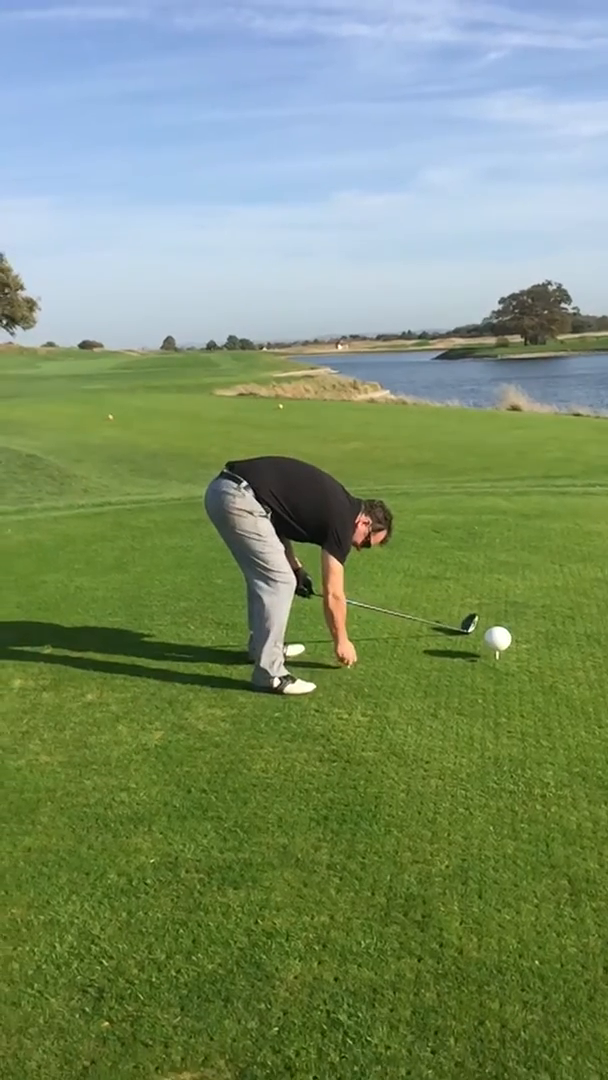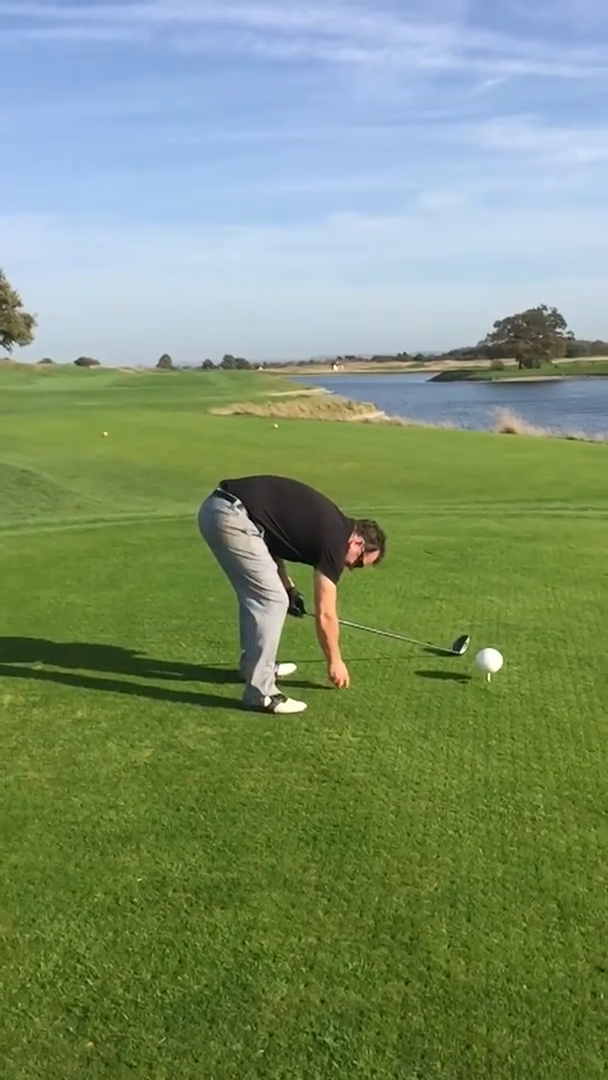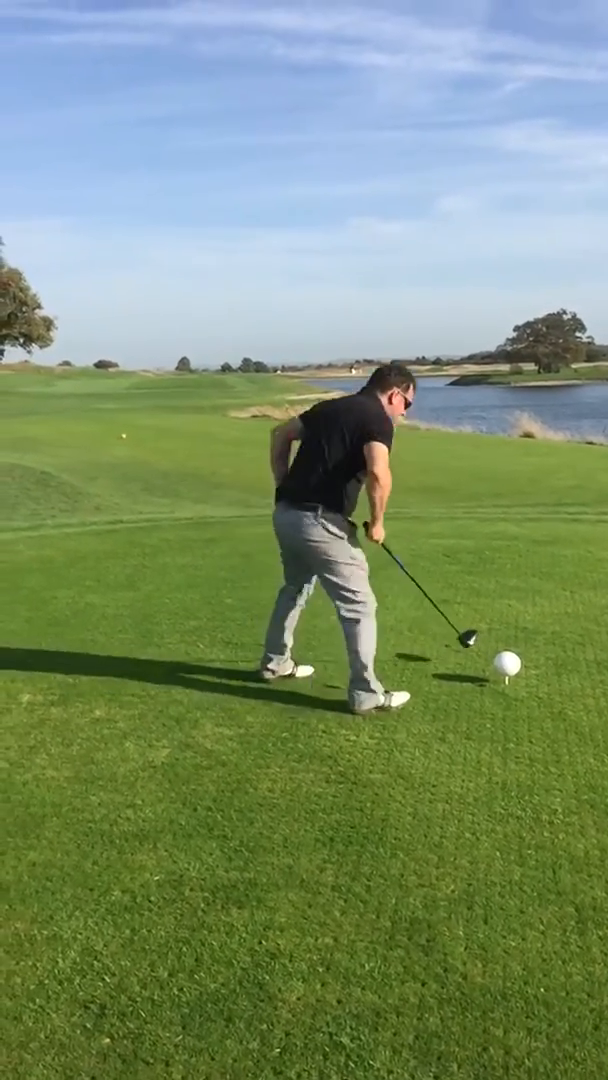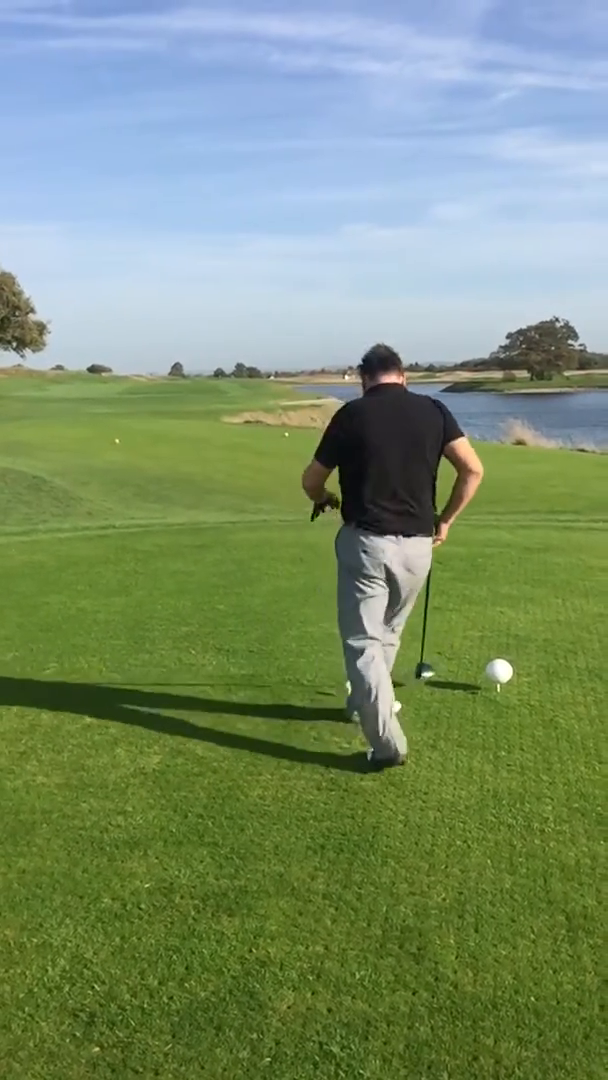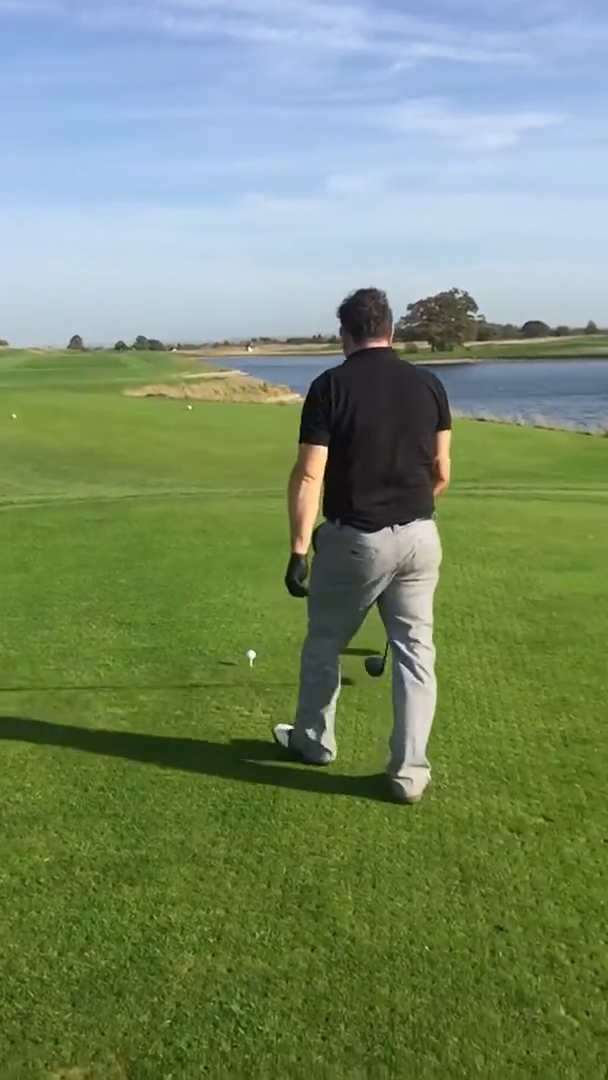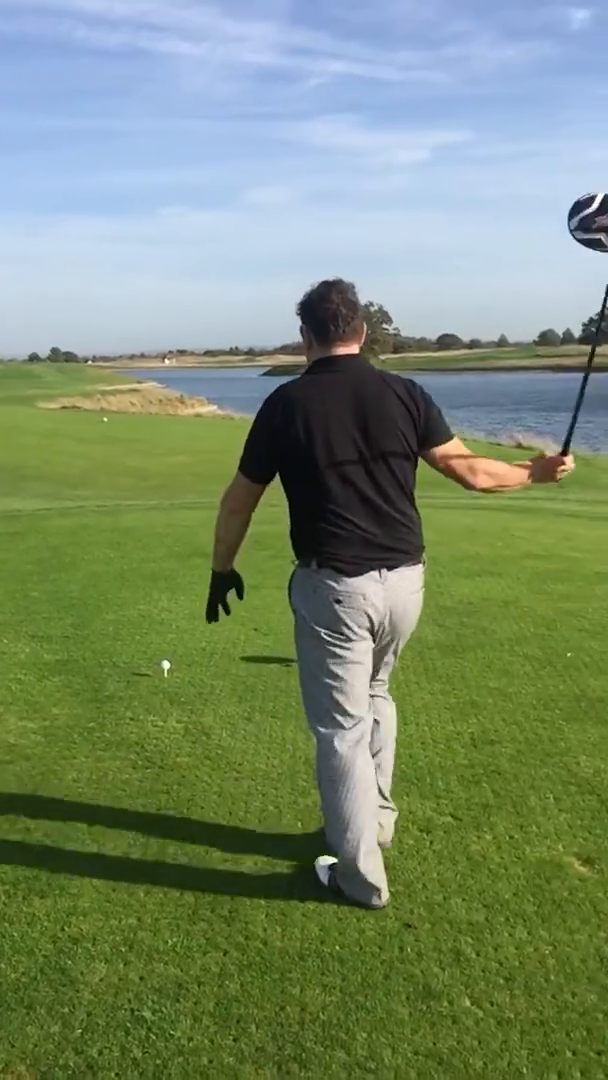
dt=0.7s
person 1, frame 1
left shoulder: (335, 503)
right shoulder: (341, 519)
right elbow: (333, 594)
left wrist: (295, 567)
right wrist: (342, 641)
left hip: (222, 490)
right hip: (238, 498)
left knee: (264, 574)
right knee: (279, 582)
left ankle: (263, 644)
right ankle: (269, 673)
person 1, frame 2
left shoulder: (329, 522)
right shoulder: (334, 539)
right elbow: (325, 614)
left wrist: (288, 588)
right wrist: (335, 662)
left hip: (215, 508)
right hip: (232, 517)
left knee: (256, 593)
right knee: (272, 600)
left ankle: (254, 663)
right ankle: (260, 691)
person 1, frame 3
left shoulder: (328, 407)
right shoulder: (376, 418)
left elbow: (279, 433)
right elbow: (378, 473)
left wrist: (282, 482)
right wrist: (377, 521)
left hip: (286, 514)
right hip: (321, 520)
left knee: (296, 588)
right knee: (359, 604)
left ankle: (275, 661)
right ankle: (366, 692)
person 1, frame 4
left shoulder: (350, 415)
right shoulder: (433, 411)
left elbow: (311, 480)
right elbow: (473, 469)
left wrist: (323, 500)
right wrist: (446, 519)
left hip: (365, 543)
right hip: (416, 544)
left knee: (363, 641)
right knee: (388, 631)
left ankle: (386, 739)
right ankle: (370, 706)
person 1, frame 5
left shoulder: (330, 386)
right shoulder: (428, 384)
left elbow: (309, 476)
right elbow: (441, 471)
left wrist: (298, 550)
left hip: (353, 539)
right hip: (419, 536)
left knee: (324, 641)
right knee: (415, 653)
left ankle: (313, 739)
right ankle: (409, 771)
person 1, frame 6
left shoulder: (286, 404)
right shoulder: (404, 394)
left elbow: (238, 503)
right elbow: (469, 469)
left wrist: (220, 572)
right wrist: (532, 472)
left hip: (332, 586)
right hip: (403, 579)
left knee: (341, 726)
right knee: (373, 698)
left ankle: (361, 874)
right ankle: (375, 816)
